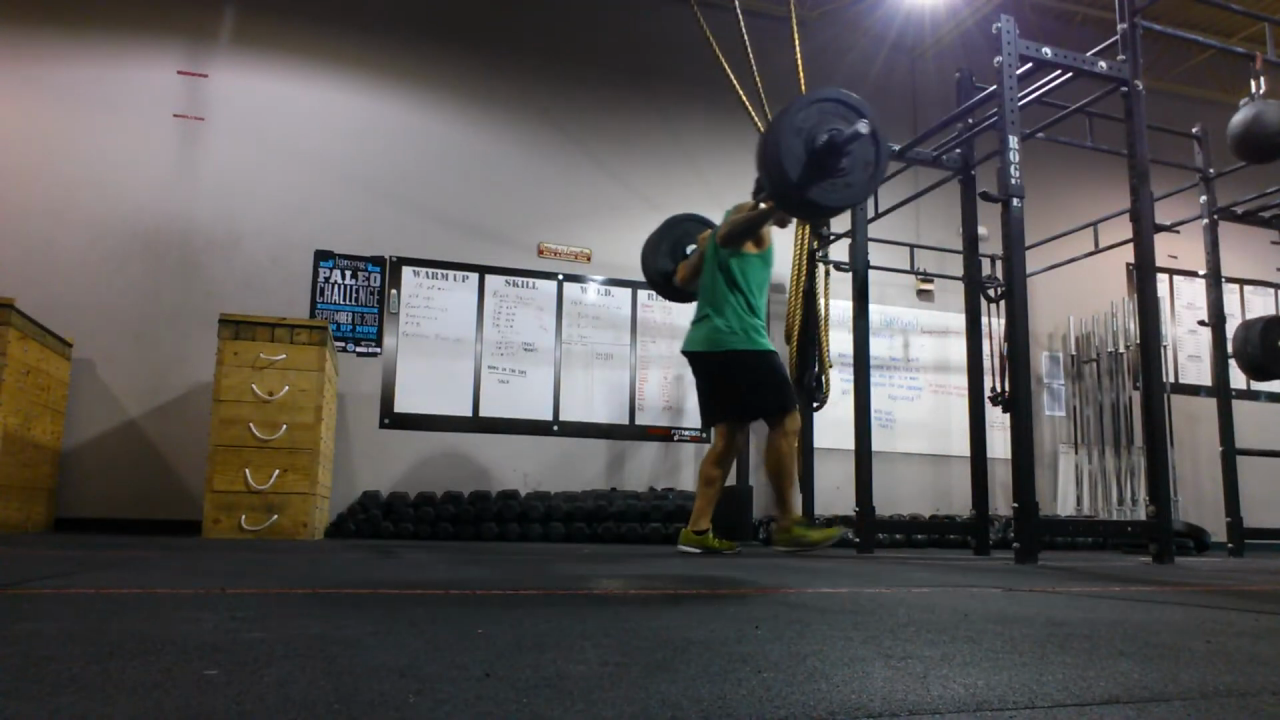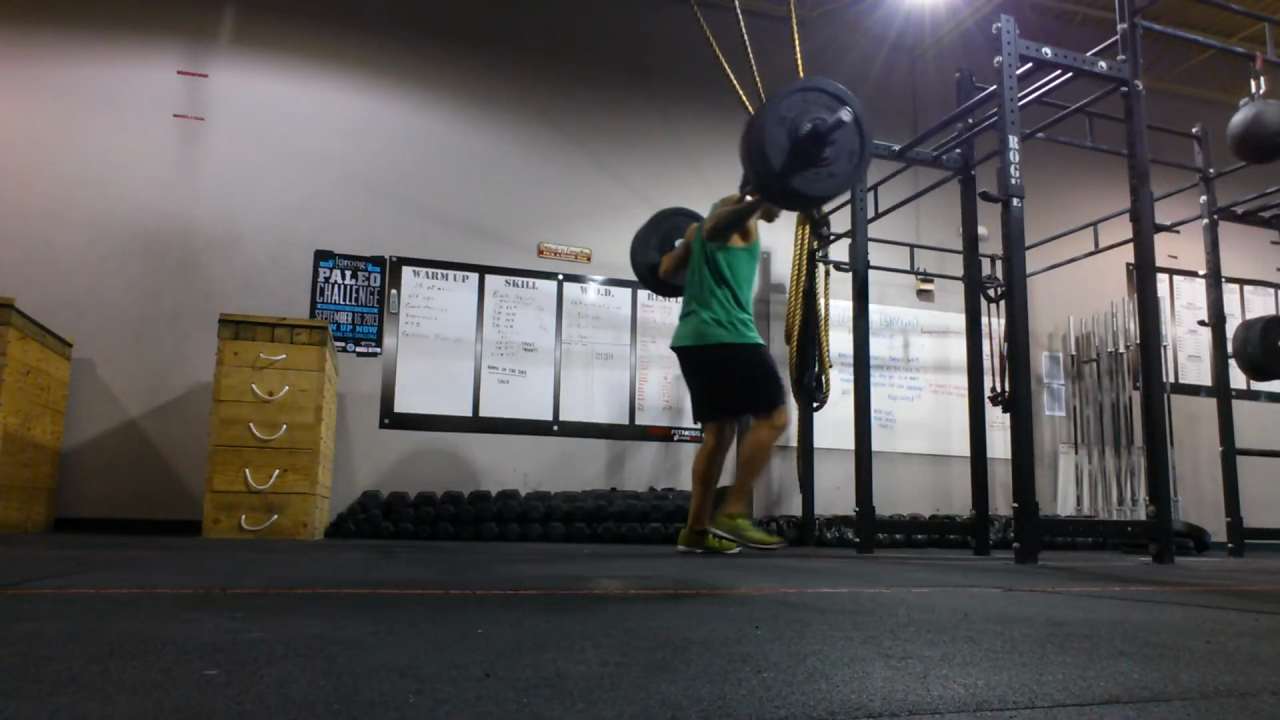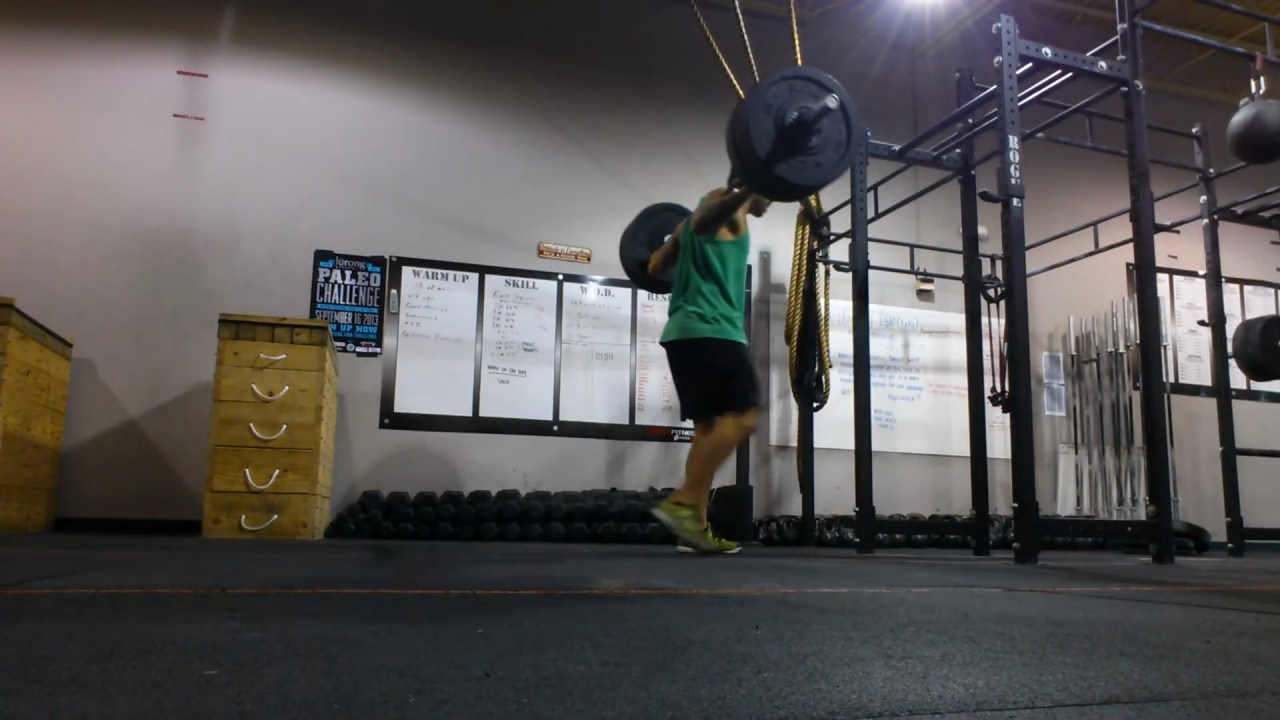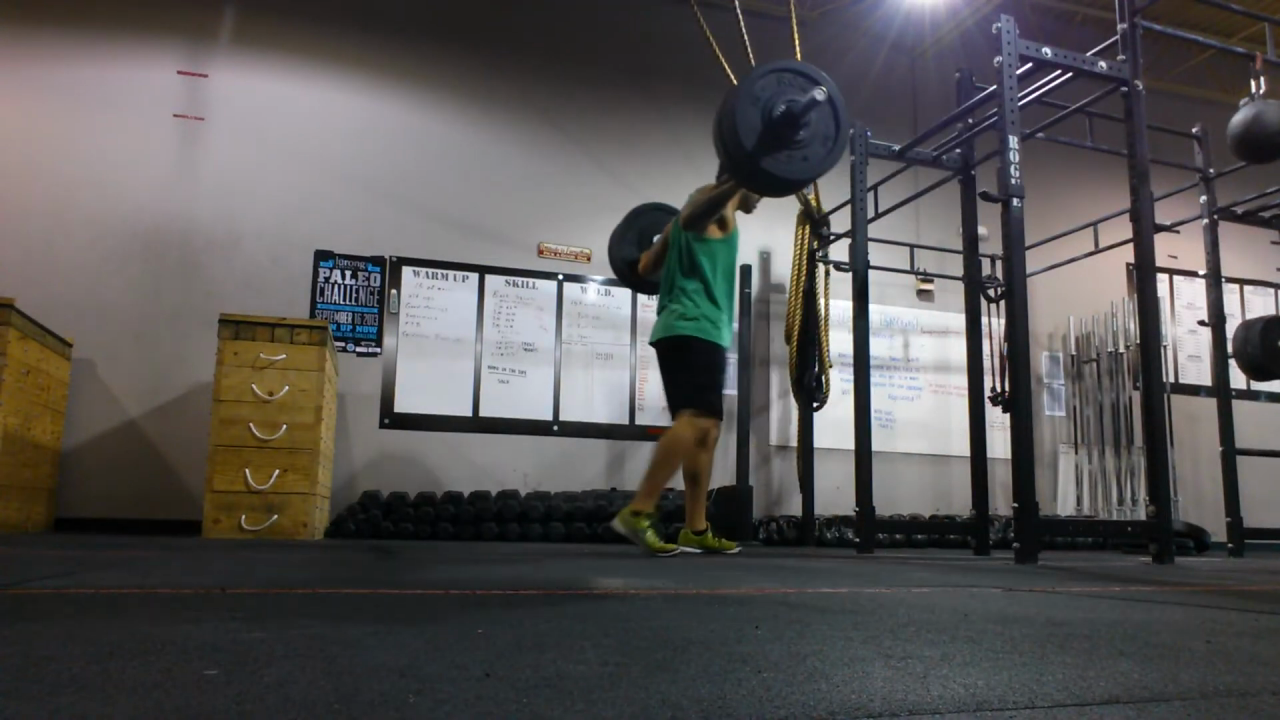
dt=0.1s
person 1, frame 1
left shoulder: (726, 228)
right shoulder: (745, 216)
left elbow: (682, 278)
right elbow: (734, 229)
left wrist: (703, 246)
right wrist: (778, 207)
left hip: (707, 341)
right hip: (737, 341)
left knee: (728, 436)
right knee: (785, 423)
left ankle: (697, 530)
right ankle: (789, 524)
person 1, frame 2
left shoulder: (706, 228)
right shoulder: (737, 208)
left elbow: (668, 269)
right elbow: (716, 225)
left wrist: (687, 241)
right wrist: (765, 195)
left hip: (696, 337)
right hip: (725, 335)
left knee: (719, 433)
right knee: (774, 415)
left ankle: (697, 529)
right ankle: (732, 513)
person 1, frame 3
left shoulder: (709, 216)
right shoulder: (726, 203)
left elbow: (656, 266)
right elbow: (706, 216)
left wrist: (677, 235)
left hip: (687, 330)
right hip: (711, 329)
left knee: (717, 426)
right knee: (741, 419)
left ankle: (696, 527)
right ankle: (680, 504)
person 1, frame 4
left shoulder: (702, 213)
right shoulder: (719, 207)
left elbow: (646, 266)
right elbow: (692, 213)
left wrist: (665, 237)
right wrist: (738, 183)
left hip: (677, 330)
right hip: (696, 329)
left knee: (703, 428)
right knee: (697, 422)
left ankle: (697, 529)
right ankle: (636, 512)
